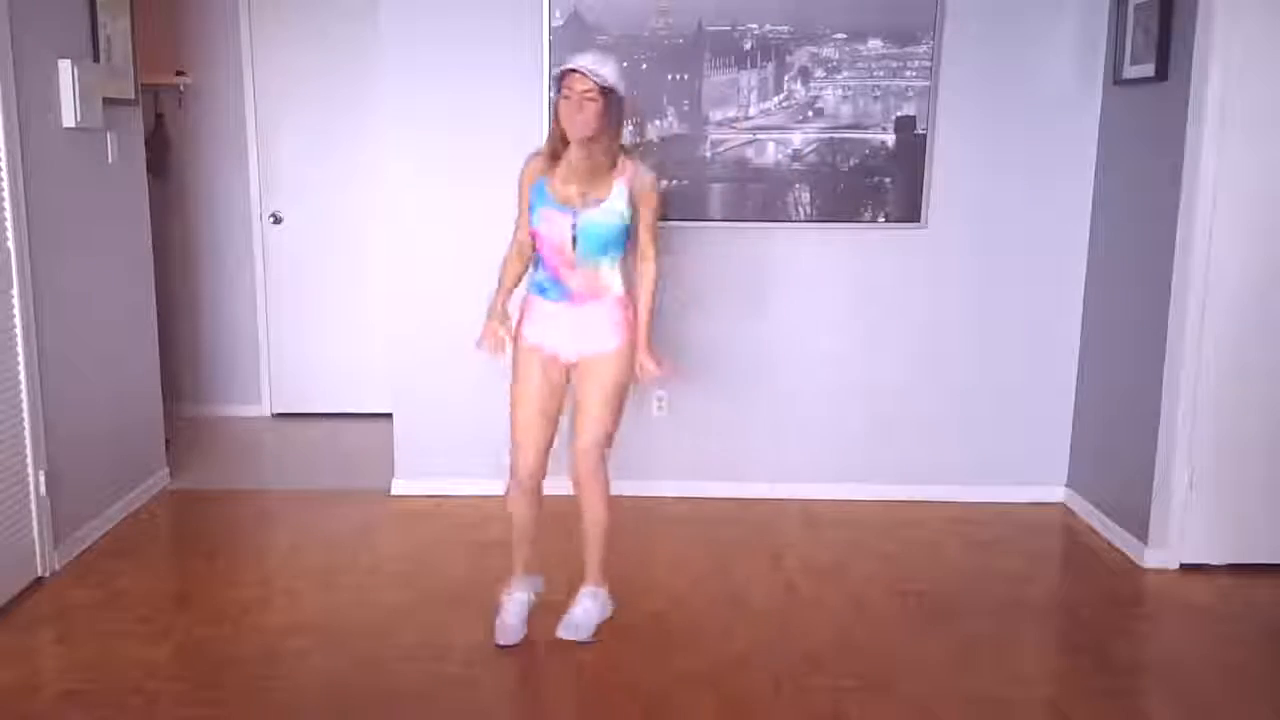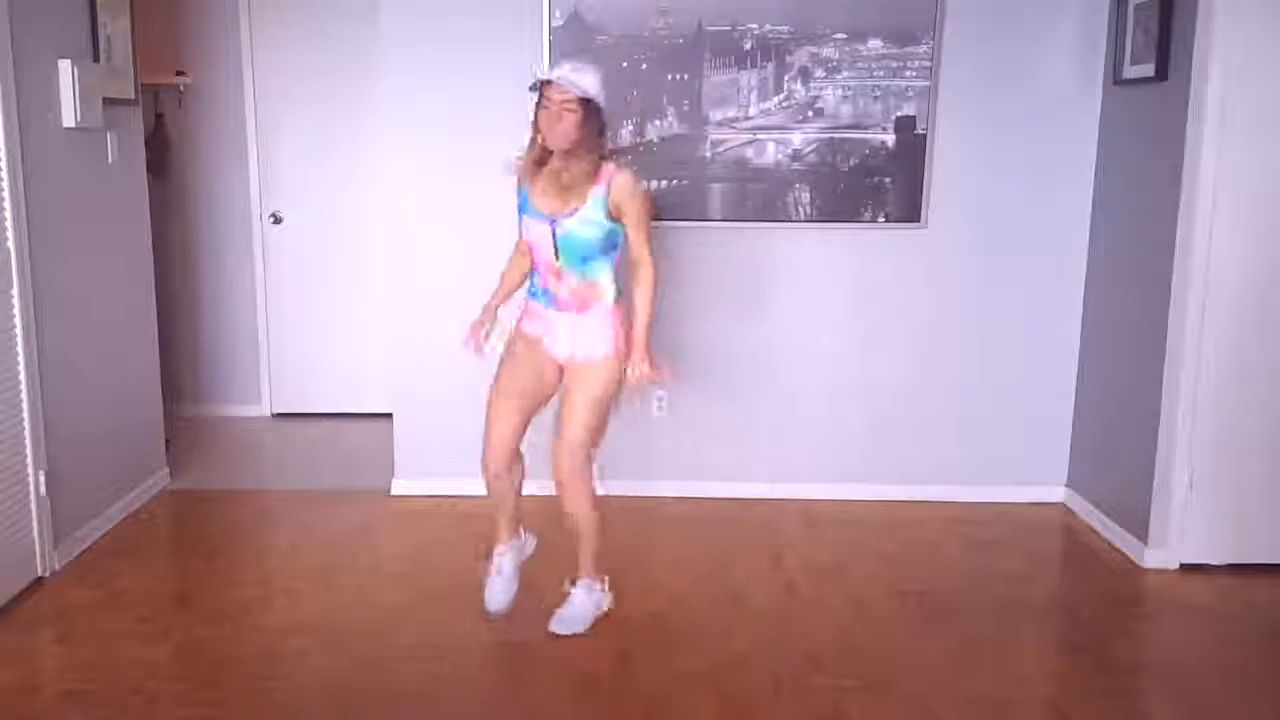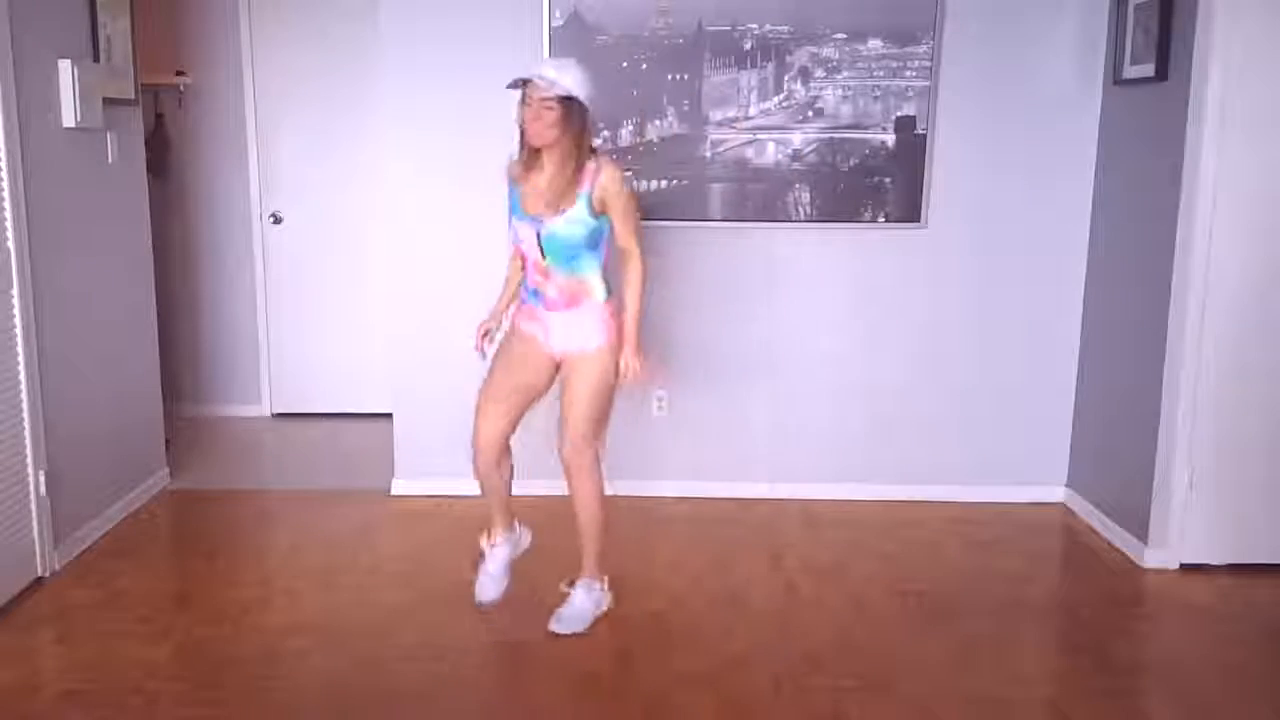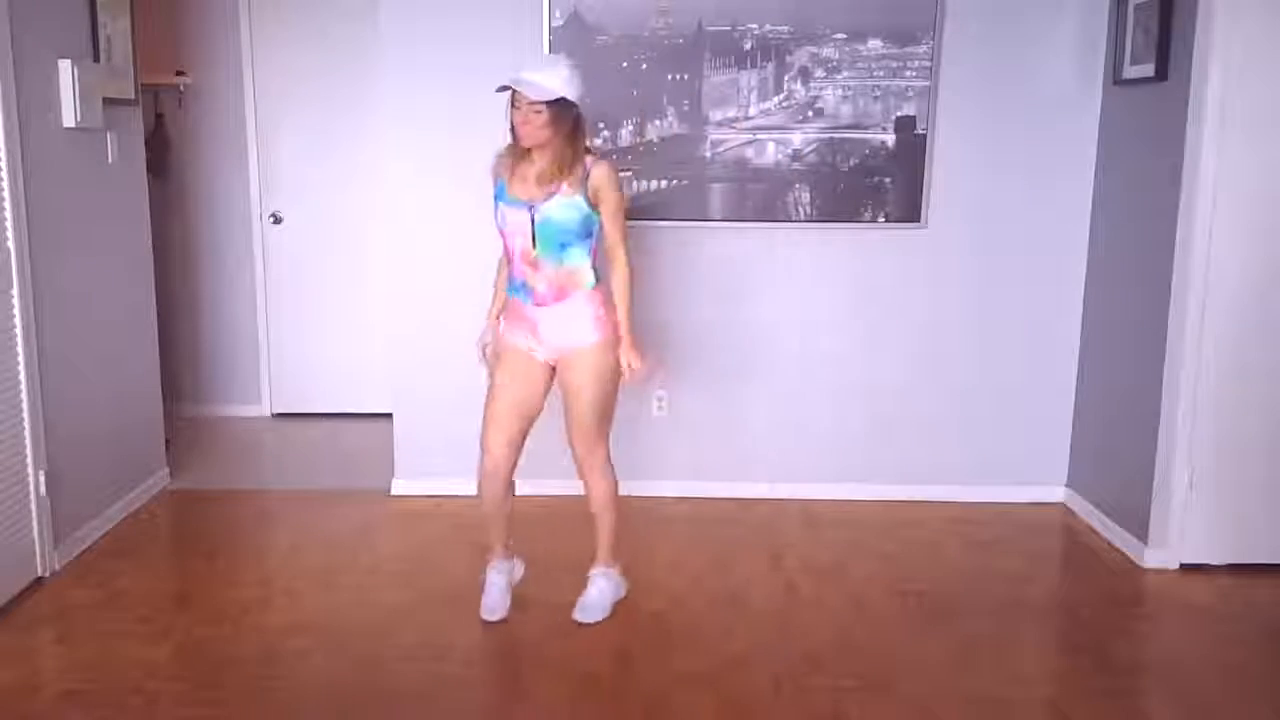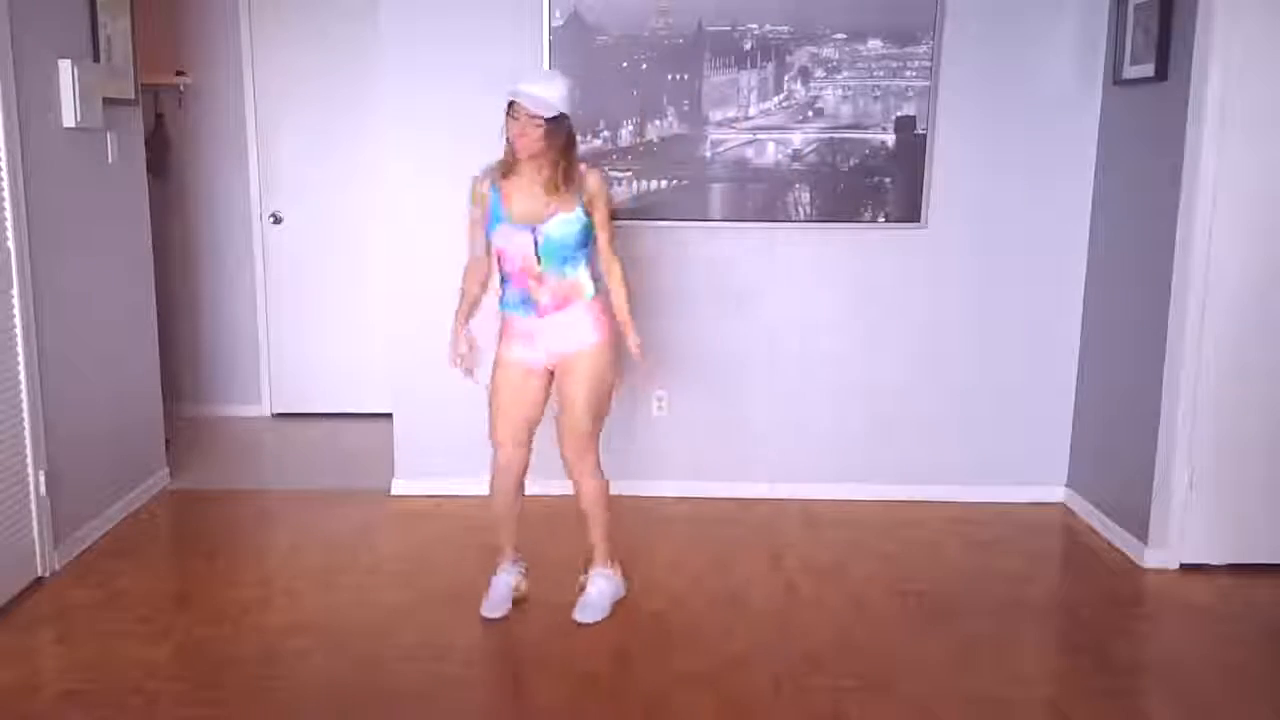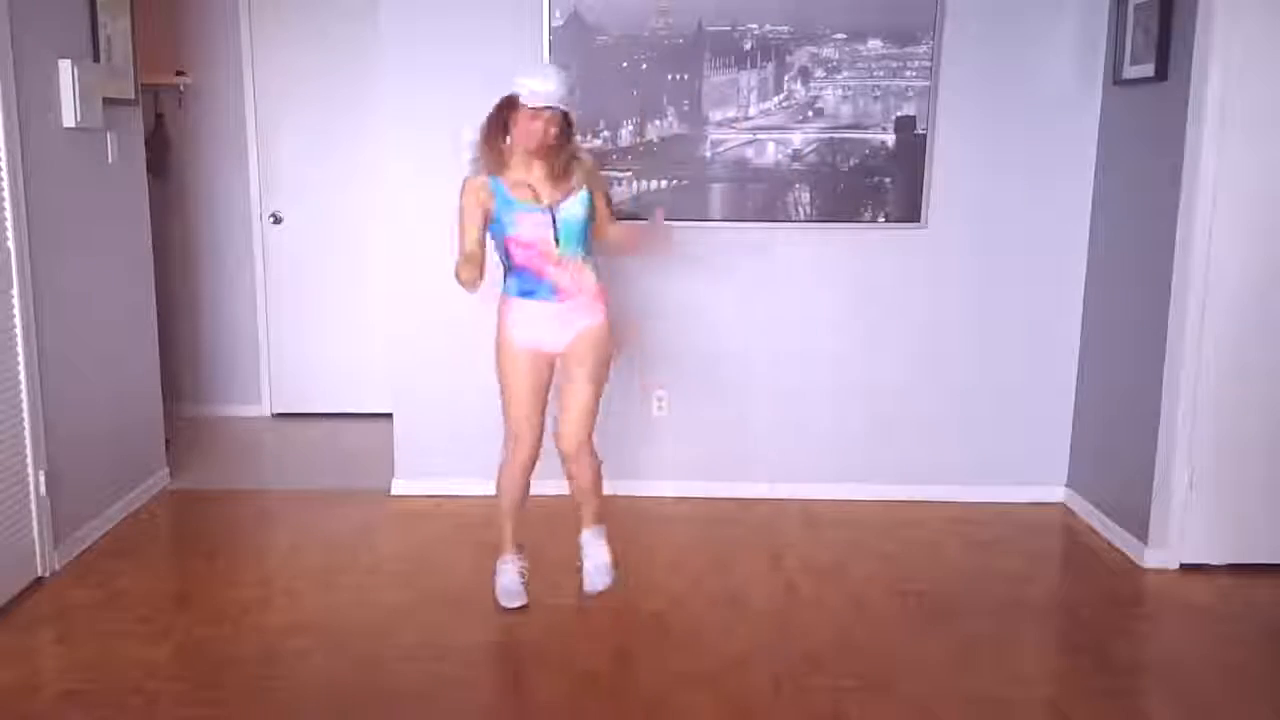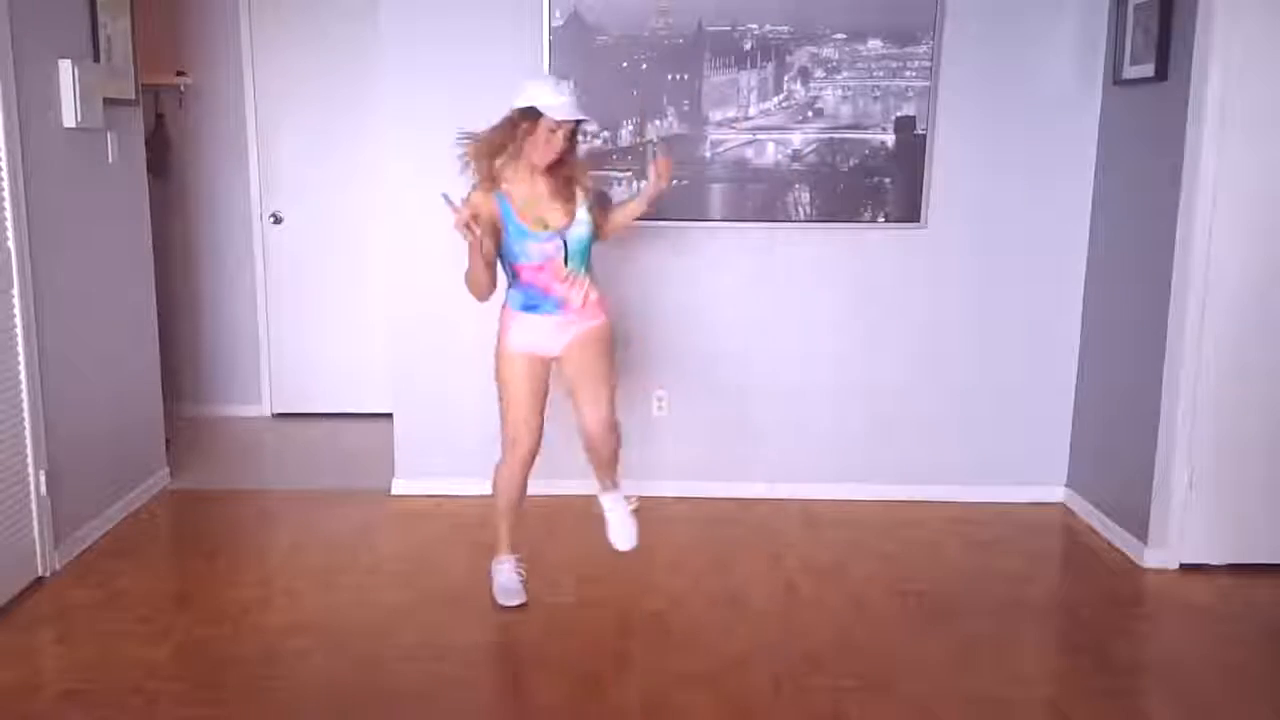
dt=0.1s
person 1, frame 1
left shoulder: (635, 179)
right shoulder: (536, 169)
left elbow: (645, 260)
left wrist: (644, 341)
right wrist: (496, 309)
left hip: (603, 331)
right hip: (540, 326)
left knee: (587, 466)
right knee: (525, 463)
left ankle: (593, 591)
right ankle: (521, 582)
person 1, frame 2
left shoulder: (618, 184)
right shoulder: (527, 174)
left elbow: (642, 263)
left wrist: (639, 344)
right wrist: (490, 307)
left hip: (598, 335)
right hip: (538, 327)
left knee: (569, 467)
right knee: (497, 445)
left ankle: (590, 585)
right ankle: (509, 542)
person 1, frame 3
left shoulder: (602, 179)
right shoulder: (518, 174)
left elbow: (630, 256)
left wrist: (630, 340)
right wrist: (498, 307)
left hip: (591, 328)
right hip: (532, 324)
left knee: (577, 460)
right knee: (486, 436)
left ankle: (590, 584)
right ankle: (502, 536)
person 1, frame 4
left shoulder: (594, 174)
right shoulder: (504, 168)
left elbow: (616, 254)
left wrist: (625, 336)
right wrist: (494, 314)
left hip: (583, 326)
right hip: (522, 329)
left knee: (589, 453)
right knee: (494, 457)
left ankle: (606, 572)
right ankle: (500, 562)
person 1, frame 5
left shoulder: (587, 184)
right shoulder: (487, 188)
left elbow: (607, 257)
right elbow: (478, 268)
left wrist: (627, 326)
right wrist: (460, 322)
left hip: (584, 334)
right hip: (523, 337)
left knee: (581, 458)
right knee: (507, 462)
left ankle: (605, 572)
right ankle: (507, 568)
person 1, frame 6
left shoulder: (580, 168)
right shoulder: (483, 185)
left elbow: (604, 230)
right elbow: (469, 272)
left wrist: (642, 235)
right wrist: (468, 268)
left hip: (584, 316)
right hip: (523, 322)
left knee: (574, 442)
right knee: (521, 449)
left ankle: (592, 534)
right ankle: (510, 558)
person 1, frame 7
left shoulder: (573, 179)
right shoulder: (488, 195)
left elbow: (600, 223)
right elbow: (481, 288)
left wrist: (649, 195)
right wrist: (477, 249)
left hip: (582, 320)
right hip: (523, 329)
left knee: (598, 426)
right knee: (519, 451)
left ankle: (610, 489)
right ankle: (505, 558)
